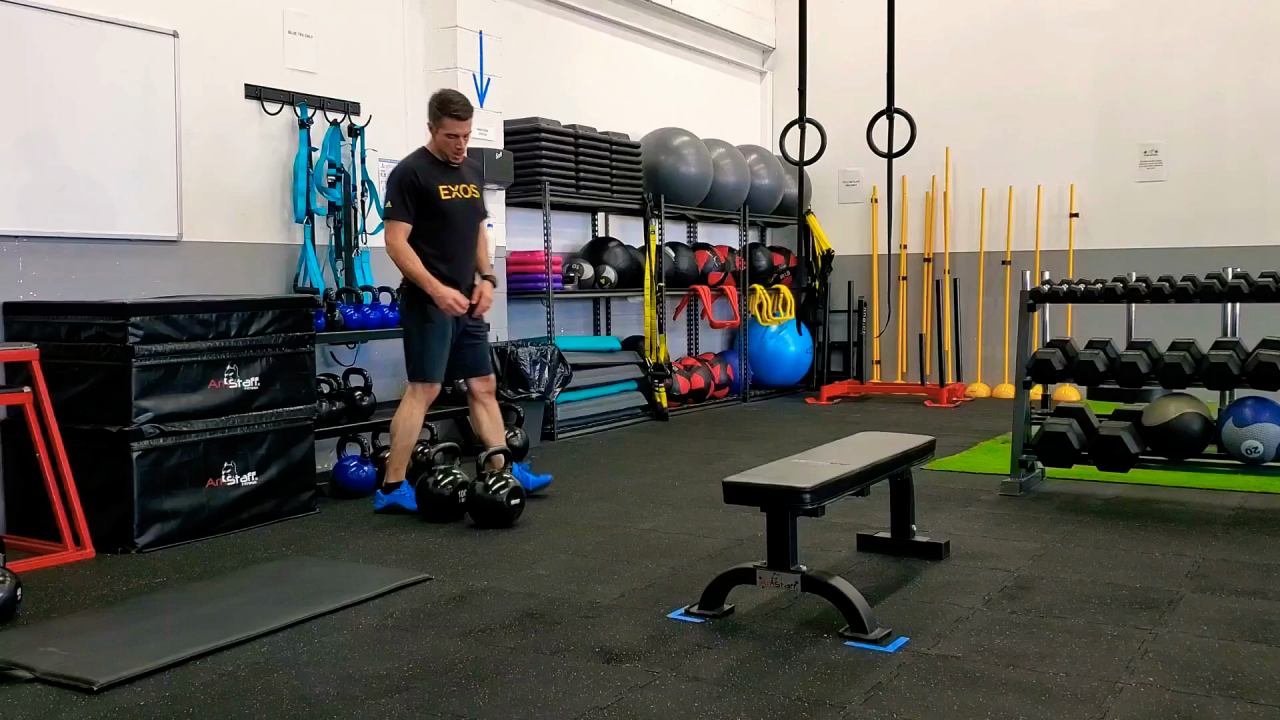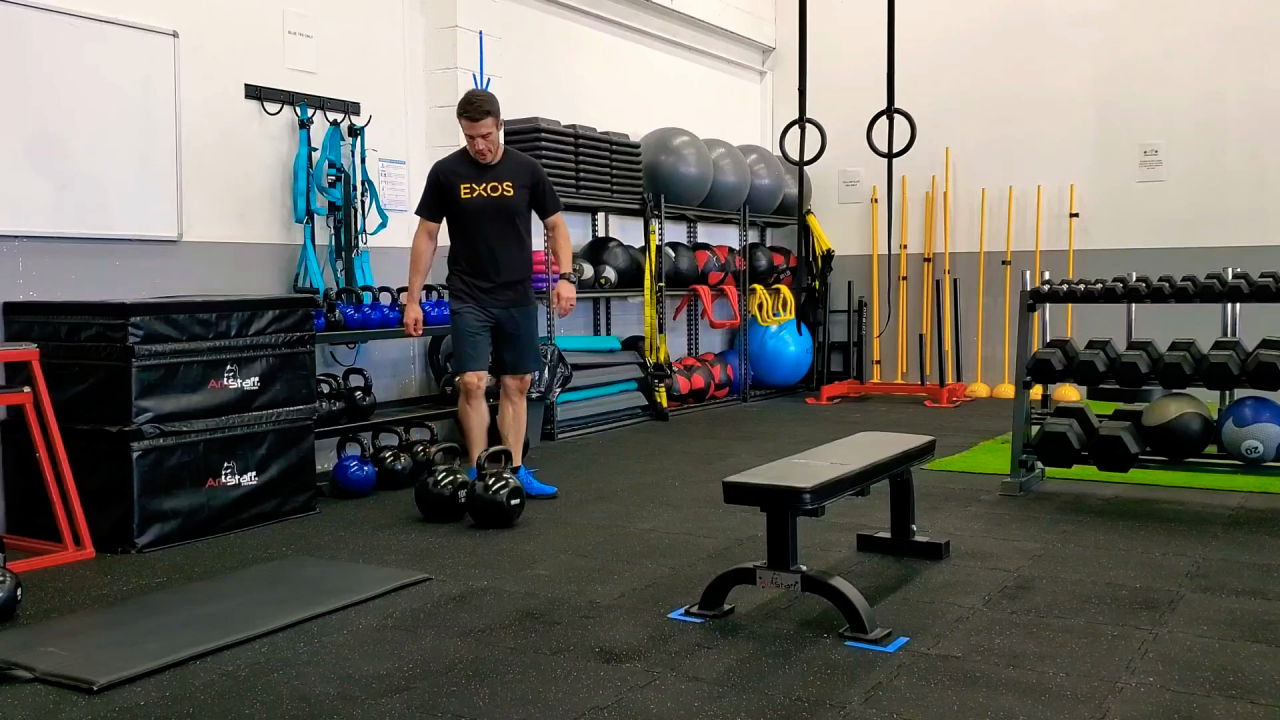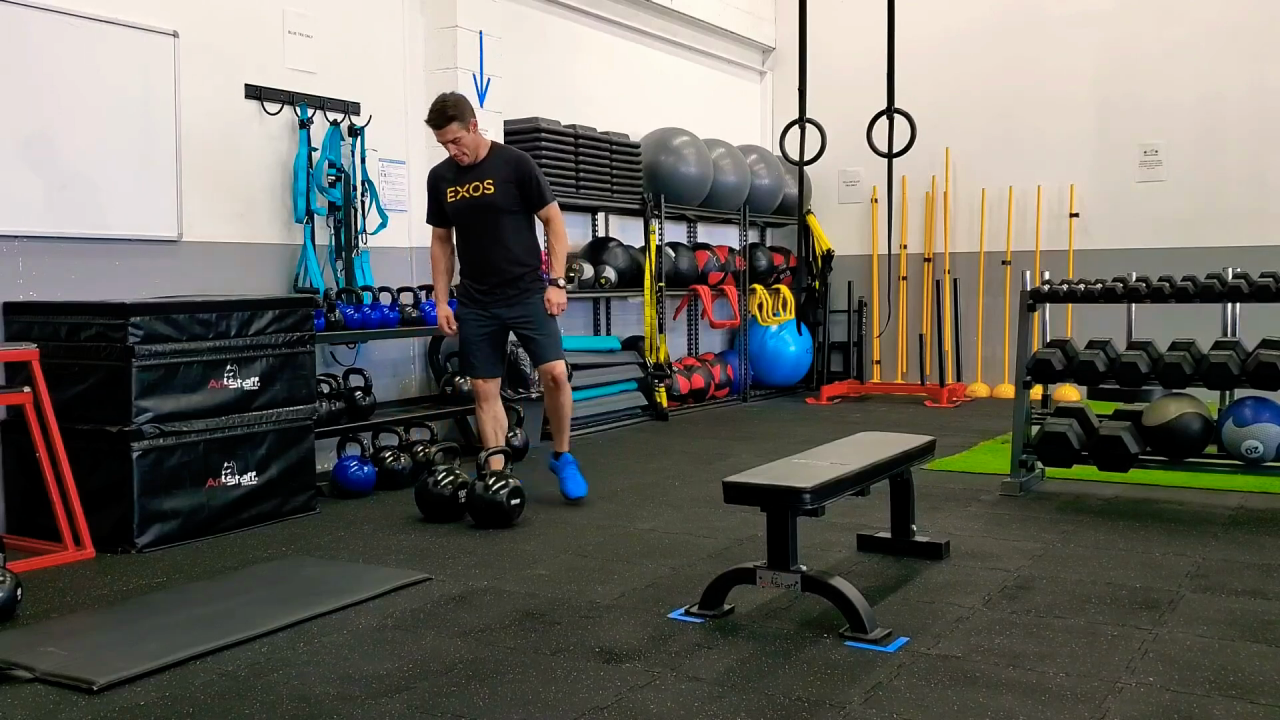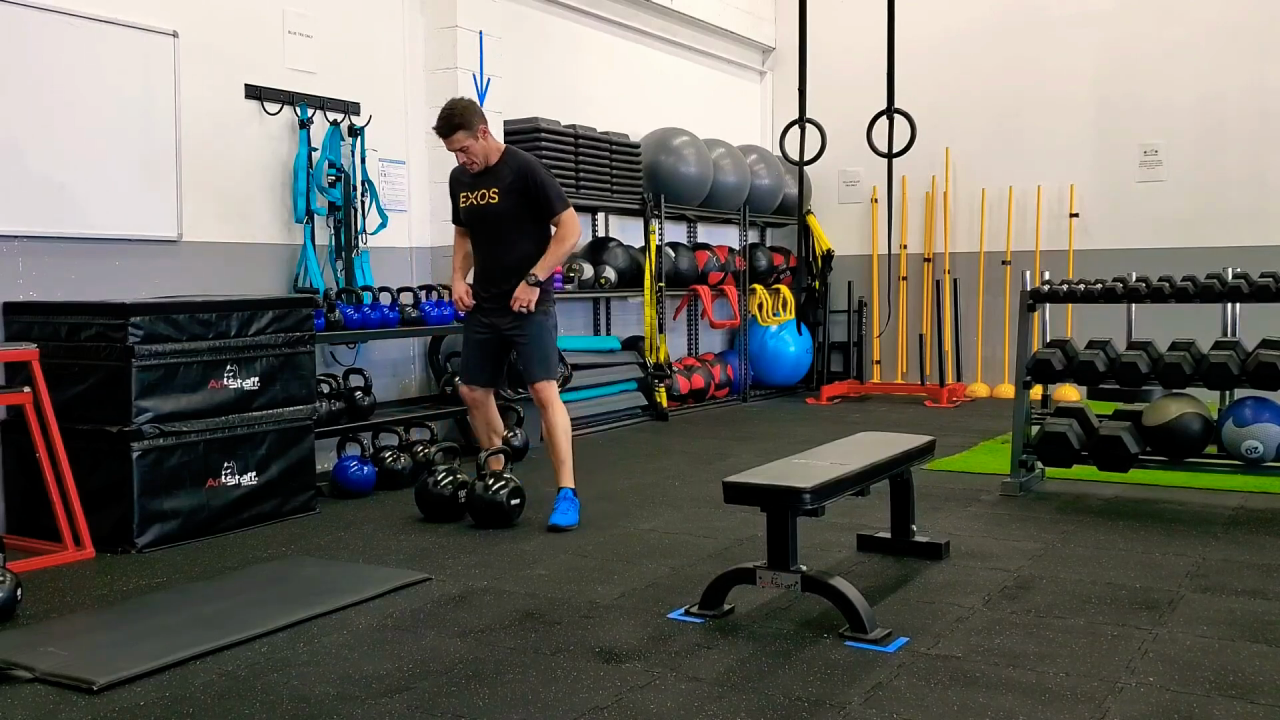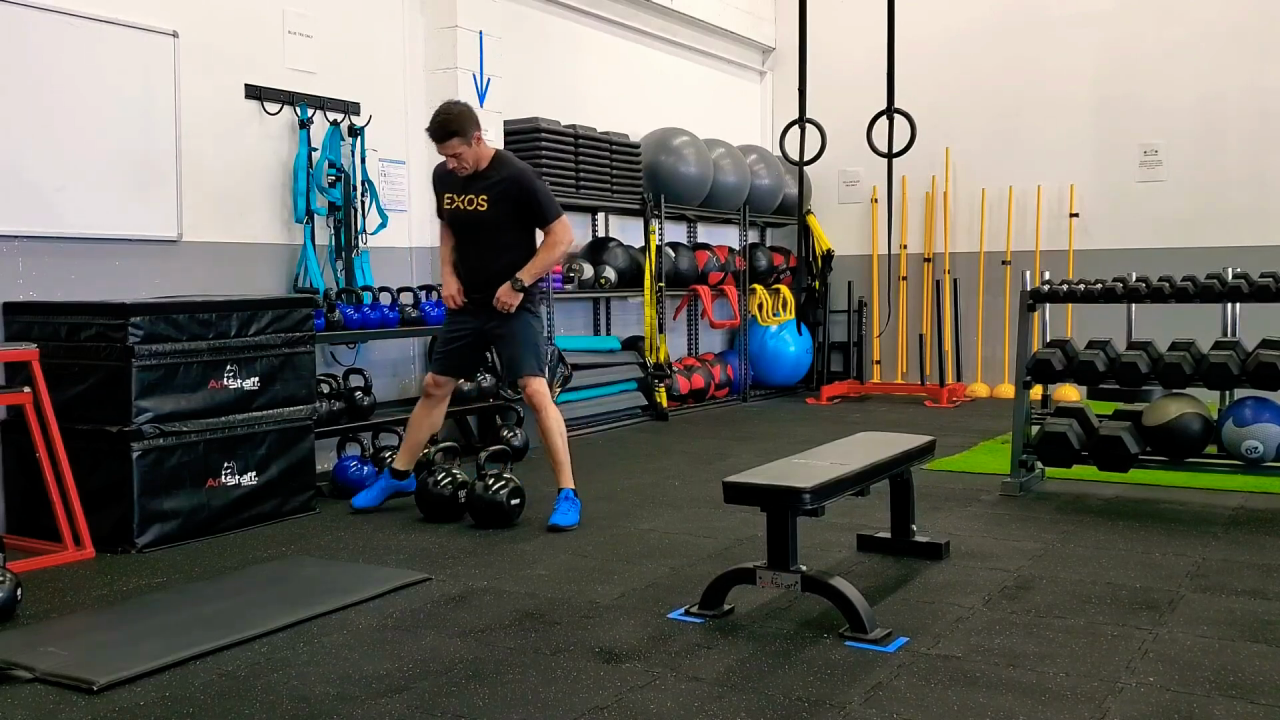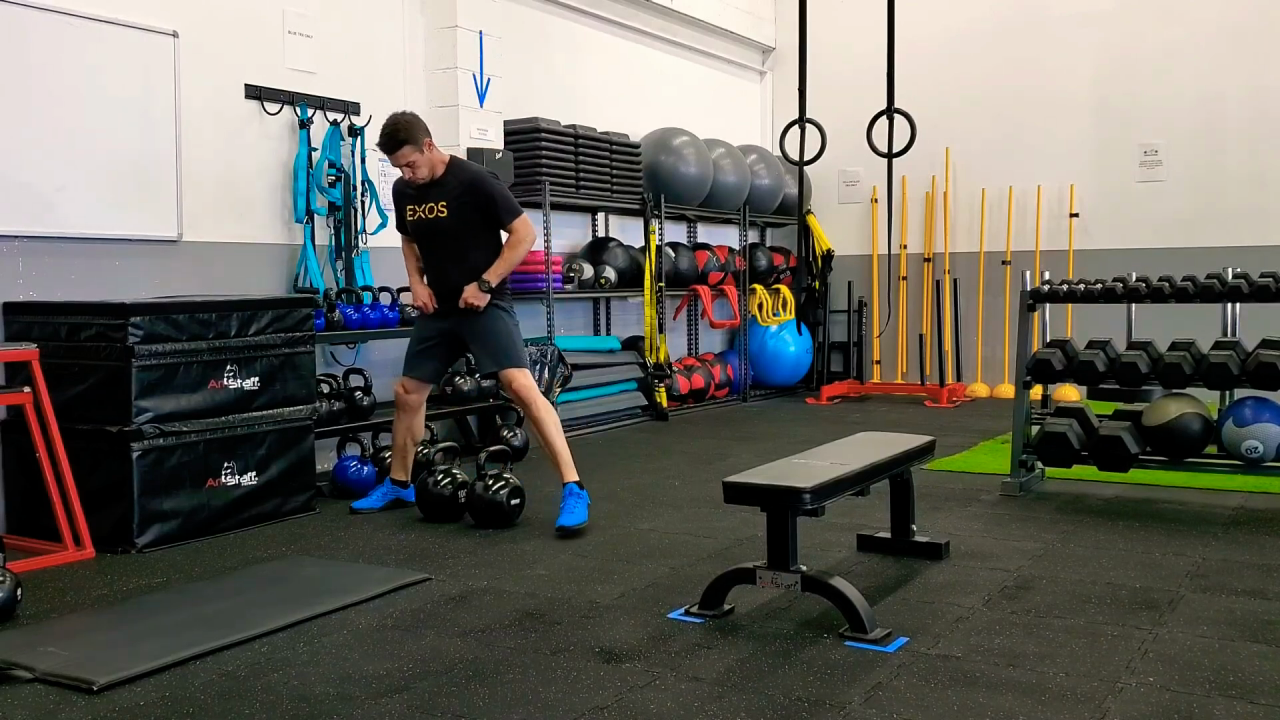
dt=0.4s
person 1, frame 1
left shoulder: (471, 172)
right shoulder: (411, 172)
right elbow: (396, 242)
left wrist: (486, 278)
right wrist: (435, 290)
left hip: (464, 302)
right hip: (428, 305)
left knee: (484, 387)
right knee: (423, 391)
right ankle: (391, 487)
person 1, frame 2
left shoulder: (526, 169)
right shoulder: (445, 172)
left elbow: (556, 226)
right elbow: (426, 235)
left wrist: (565, 275)
right wrist: (412, 298)
left hip: (518, 298)
right hip: (470, 299)
left knee: (517, 385)
right knee: (473, 382)
left ankle: (515, 470)
right ankle: (479, 471)
person 1, frame 3
left shoulder: (514, 163)
right shoulder: (440, 177)
left elbow: (554, 222)
right elbow: (441, 239)
left wrist: (556, 281)
right wrist: (441, 297)
left hip: (527, 292)
right hip: (476, 301)
left knee: (555, 372)
right knee: (484, 389)
left ankle: (563, 456)
person 1, frame 4
left shoulder: (525, 170)
right shoulder: (459, 178)
left elbow: (570, 228)
left wrist: (534, 281)
right wrist: (459, 278)
left hip: (527, 303)
right hip: (483, 305)
left knee: (544, 392)
right knee: (474, 394)
left ankle: (567, 493)
person 1, frame 5
left shoulder: (516, 178)
right shoulder: (442, 176)
left elbow: (561, 236)
left wrist: (519, 283)
right wrist: (448, 274)
left hip: (512, 303)
right hip: (465, 303)
left knee: (536, 392)
right knee: (434, 387)
left ankle: (567, 495)
right ankle: (399, 475)
person 1, frame 6
left shoulder: (474, 181)
right shoulder: (403, 190)
left elbow: (523, 235)
left wrist: (485, 284)
right wrist: (416, 280)
left hip: (484, 304)
right hip: (440, 308)
left knee: (521, 386)
right knee: (407, 394)
left ankle: (573, 489)
right ankle: (399, 485)
